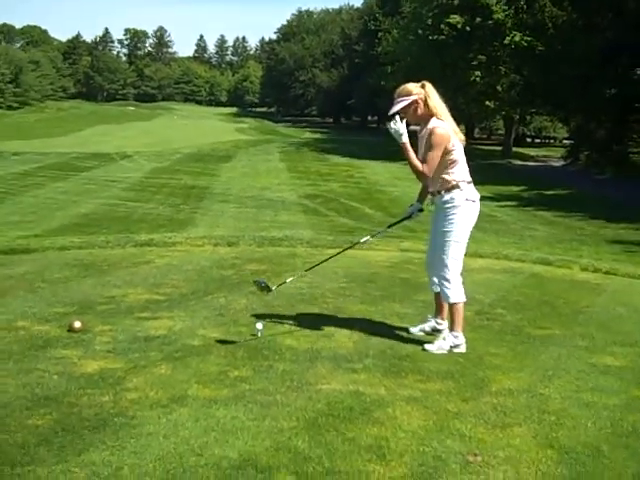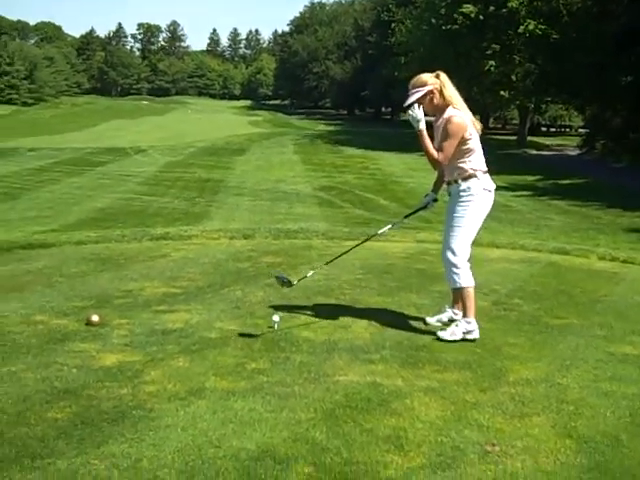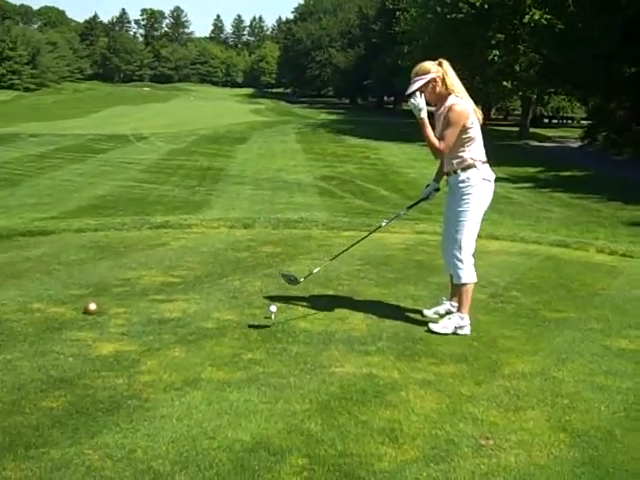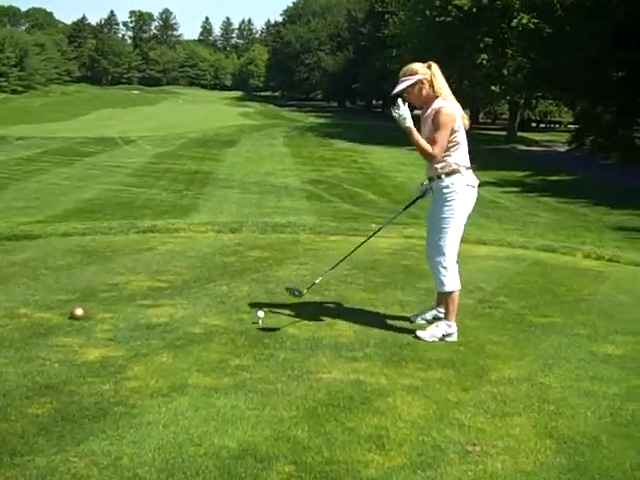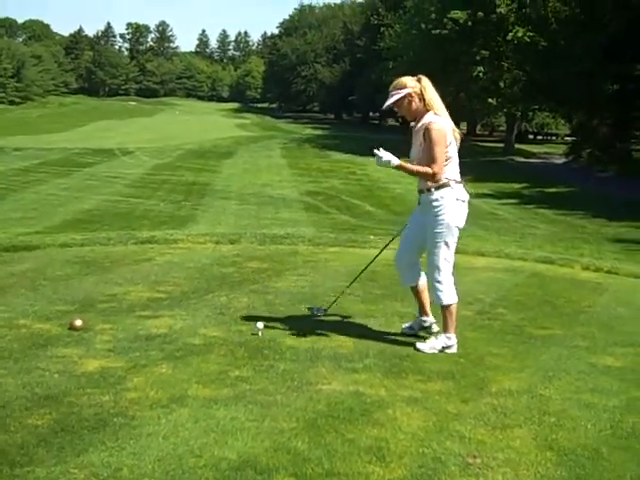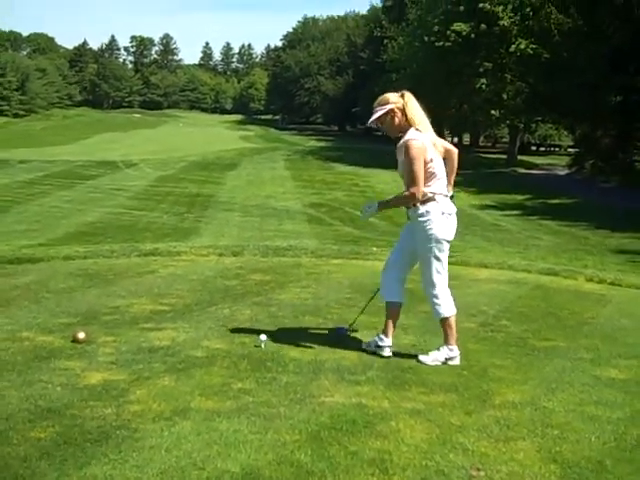
dt=0.2s
person 1, frame 1
left shoulder: (439, 130)
right shoulder: (427, 129)
left elbow: (423, 173)
left wrist: (403, 140)
right wrist: (419, 202)
left hip: (459, 202)
right hip: (444, 202)
left knee: (448, 269)
right knee: (434, 264)
left ankle: (456, 336)
right ankle: (439, 320)
person 1, frame 2
left shoulder: (455, 120)
right shoulder: (441, 119)
left elbow: (438, 161)
left wrist: (420, 128)
right wrist: (433, 192)
left hip: (474, 191)
right hip: (459, 191)
left knee: (455, 254)
right knee: (450, 253)
left ankle: (469, 322)
right ankle: (456, 310)
person 1, frame 3
left shoulder: (457, 108)
right shoulder: (442, 108)
left elbow: (440, 150)
left wrist: (421, 117)
right wrist: (435, 181)
left hip: (473, 182)
right hip: (458, 182)
left knee: (461, 249)
right knee: (449, 247)
left ankle: (462, 318)
right ankle: (453, 302)
person 1, frame 4
left shoulder: (444, 110)
right shoulder: (429, 111)
left elbow: (433, 154)
left wrist: (407, 125)
right wrist: (429, 181)
left hip: (456, 188)
right hip: (442, 187)
left knee: (444, 256)
right knee: (434, 253)
left ankle: (449, 325)
right ankle: (441, 308)
person 1, frame 5
left shoulder: (434, 125)
right shoulder: (422, 124)
left elbow: (435, 173)
right elbow: (453, 143)
left wrist: (396, 163)
left hip: (446, 202)
right hip: (429, 201)
left knee: (439, 270)
right knee: (404, 258)
left ankle: (448, 337)
right ankle: (425, 317)
person 1, frame 6
left shoulder: (413, 143)
right shoulder: (419, 136)
left elbow: (416, 193)
right elbow: (453, 152)
left wrist: (379, 206)
right wrist: (447, 188)
left hip: (433, 217)
right hip: (420, 217)
left knee: (435, 285)
right knee: (392, 272)
left ankle: (450, 349)
right ankle: (386, 339)
